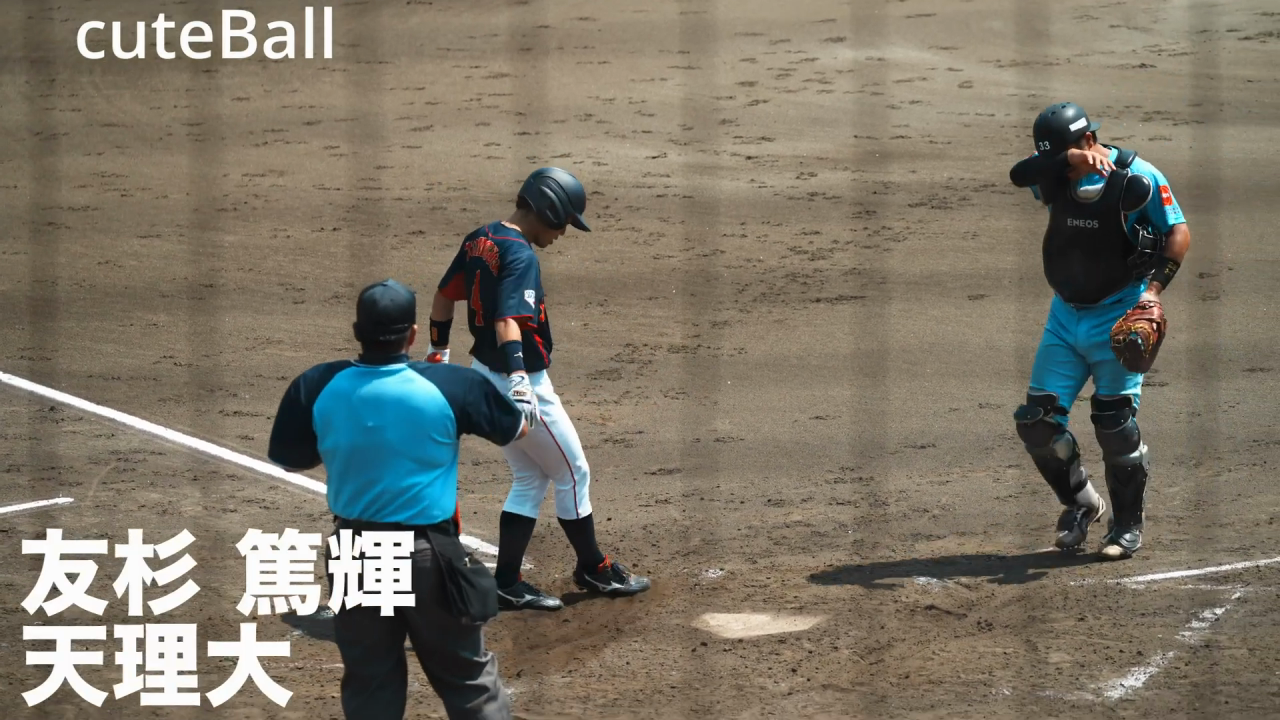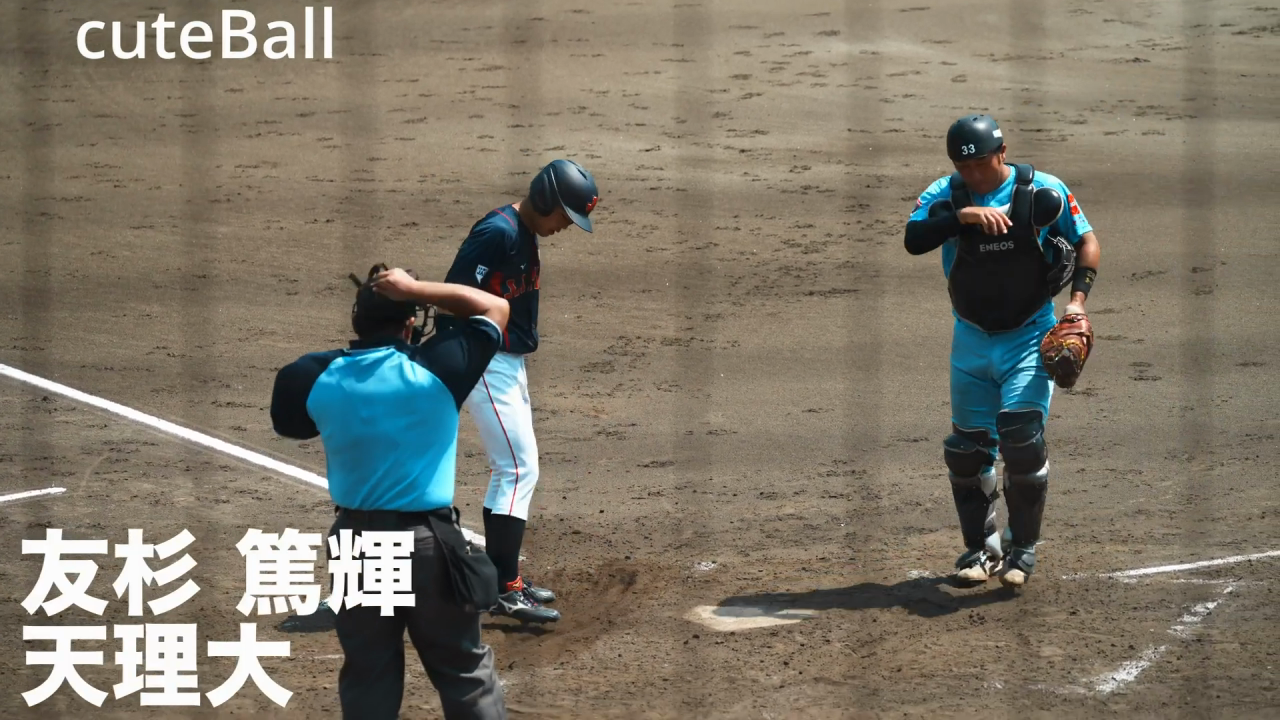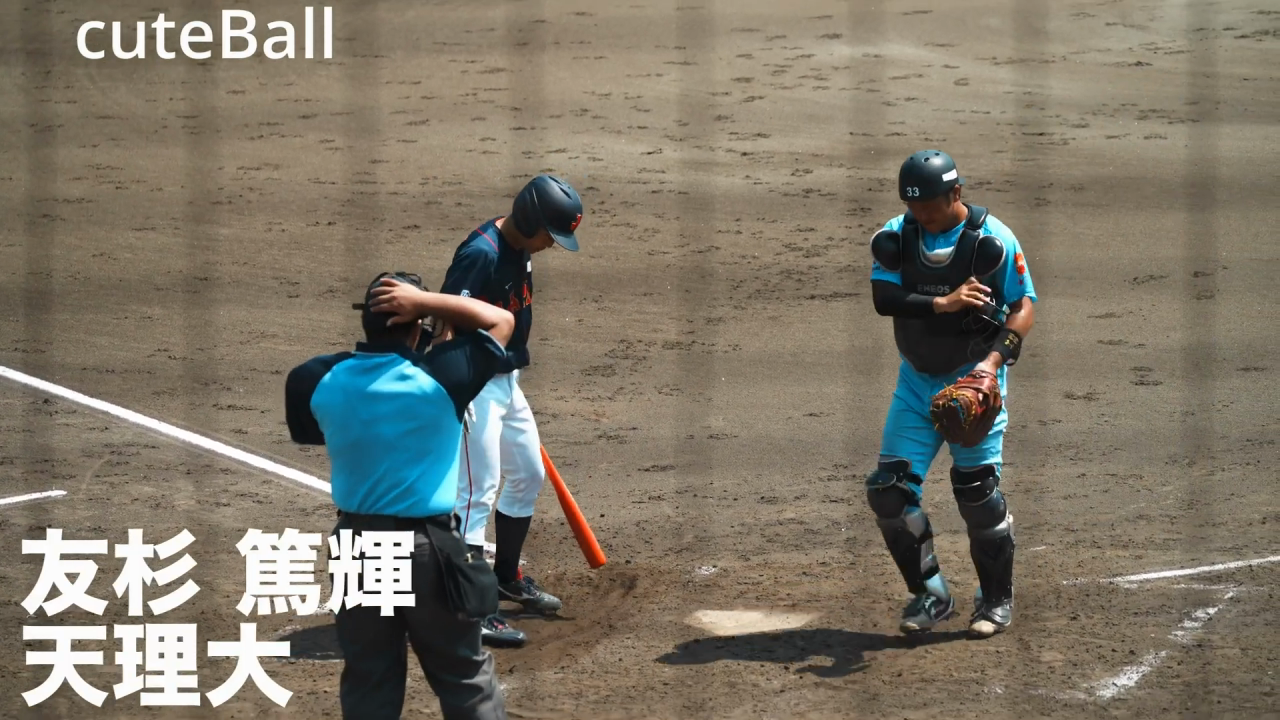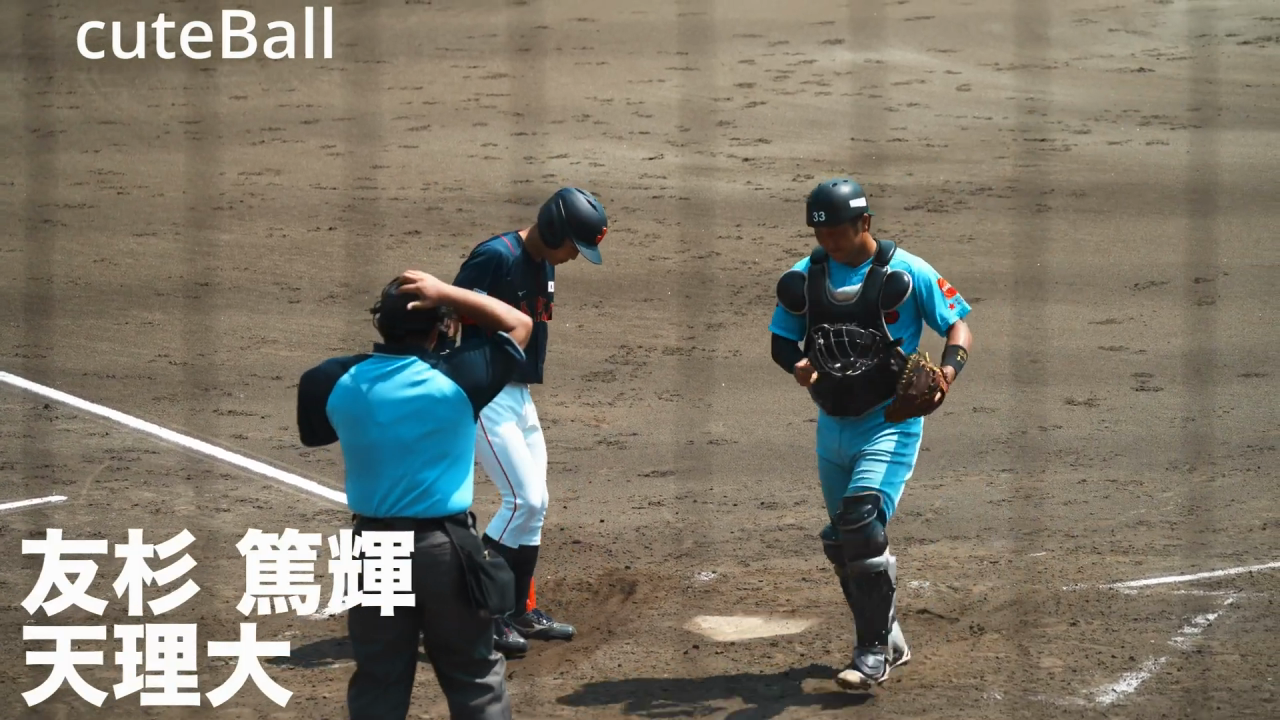
dt=0.5s
person 1, frame 1
left shoulder: (1139, 176)
right shoulder: (1054, 172)
left elbow: (1178, 234)
right elbow: (1019, 174)
left wrist: (1155, 289)
right wrist: (1069, 156)
left hip: (1118, 318)
right hip: (1065, 317)
left knee: (1115, 425)
right knee: (1037, 421)
left ankle: (1128, 526)
right ankle: (1079, 502)
person 1, frame 2
left shoulder: (1044, 190)
right shoulder: (946, 196)
left elbow: (1087, 242)
right elbow: (913, 242)
left wrist: (1079, 298)
right wrist: (961, 215)
left hip: (1029, 338)
right hip: (971, 341)
left knee: (1021, 438)
right knee: (968, 450)
left ankle: (1022, 544)
right ankle: (983, 546)
person 1, frame 3
left shoulder: (993, 238)
right shoulder: (896, 235)
left elbow: (1022, 308)
right elbow: (883, 299)
left wrist: (994, 361)
right wrist: (942, 303)
right hip: (916, 382)
left knee: (978, 493)
right knee: (890, 490)
left ankle: (997, 600)
right ankle: (929, 595)
person 1, frame 4
left shoulder: (907, 272)
right shoulder: (804, 276)
left elbow: (959, 325)
right elbow: (780, 342)
left wrist: (948, 370)
right wrist: (797, 367)
left hip: (889, 423)
right hip: (834, 427)
left knee: (863, 525)
right knee: (844, 543)
left ankle: (874, 651)
right ankle: (888, 641)
person 2, frame 1
left shoulder: (479, 240)
right shoulder: (520, 255)
left elbow: (443, 297)
right elbow: (507, 323)
left wrist: (438, 350)
right wrist: (519, 382)
left hip: (486, 375)
right hip: (519, 382)
left knee: (532, 479)
right knee: (572, 474)
left ankle: (507, 583)
right ankle: (595, 570)
person 2, frame 2
left shoulder: (528, 233)
right shoulder: (496, 231)
left hip: (511, 366)
right hip: (488, 367)
left knee: (518, 472)
right knee: (519, 472)
left ankle: (501, 576)
right ankle: (503, 589)
person 2, frame 3
left shoulder: (520, 247)
right shoulder: (480, 252)
right elbow: (447, 320)
left hip: (507, 380)
right hip: (476, 386)
left knee: (527, 475)
right knee: (478, 496)
left ankle: (508, 576)
person 2, frame 4
left shoulder: (545, 265)
right shoulder: (496, 255)
left hip: (520, 396)
right hip: (485, 396)
left knee: (536, 503)
right knee: (523, 499)
left ankle: (519, 611)
person 3, frame 1
left shoulder: (315, 388)
right shoulder: (455, 386)
left elbow: (291, 461)
right elbow: (516, 429)
right hip: (428, 555)
left knee: (369, 680)
right knee: (468, 676)
person 3, frame 2
left shoulder: (312, 376)
right shoulder: (436, 368)
left elbow: (289, 425)
right elbow: (497, 307)
right wrist: (418, 289)
left hip: (356, 540)
right hip: (428, 541)
left knee: (367, 669)
right knee: (463, 666)
person 3, frame 3
left shoulder: (320, 380)
right shoulder: (440, 377)
right elbow: (501, 321)
right wrist: (425, 301)
right hip: (428, 548)
left knee: (368, 676)
right knee: (463, 674)
person 3, frame 4
left shoulder: (335, 382)
right shoulder: (458, 379)
left elbow: (314, 434)
right elbow: (519, 325)
right wrist: (445, 293)
right hip: (445, 548)
left knee: (378, 679)
right knee: (474, 676)
